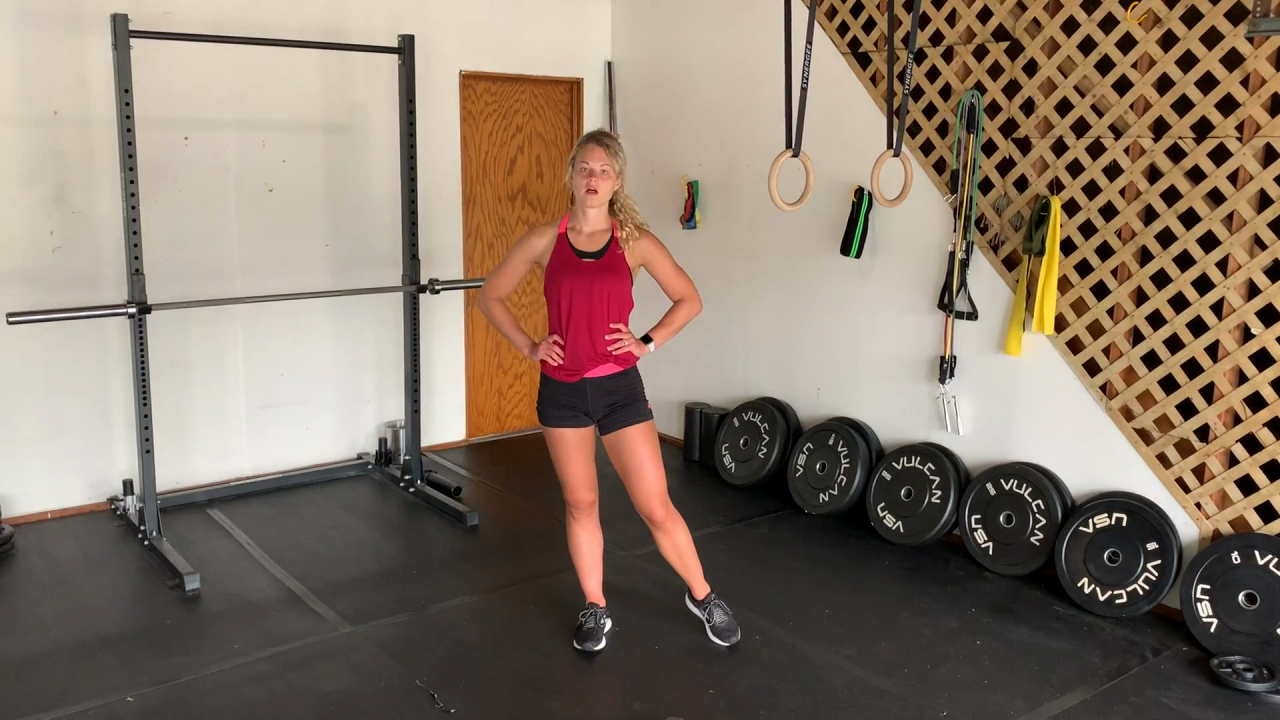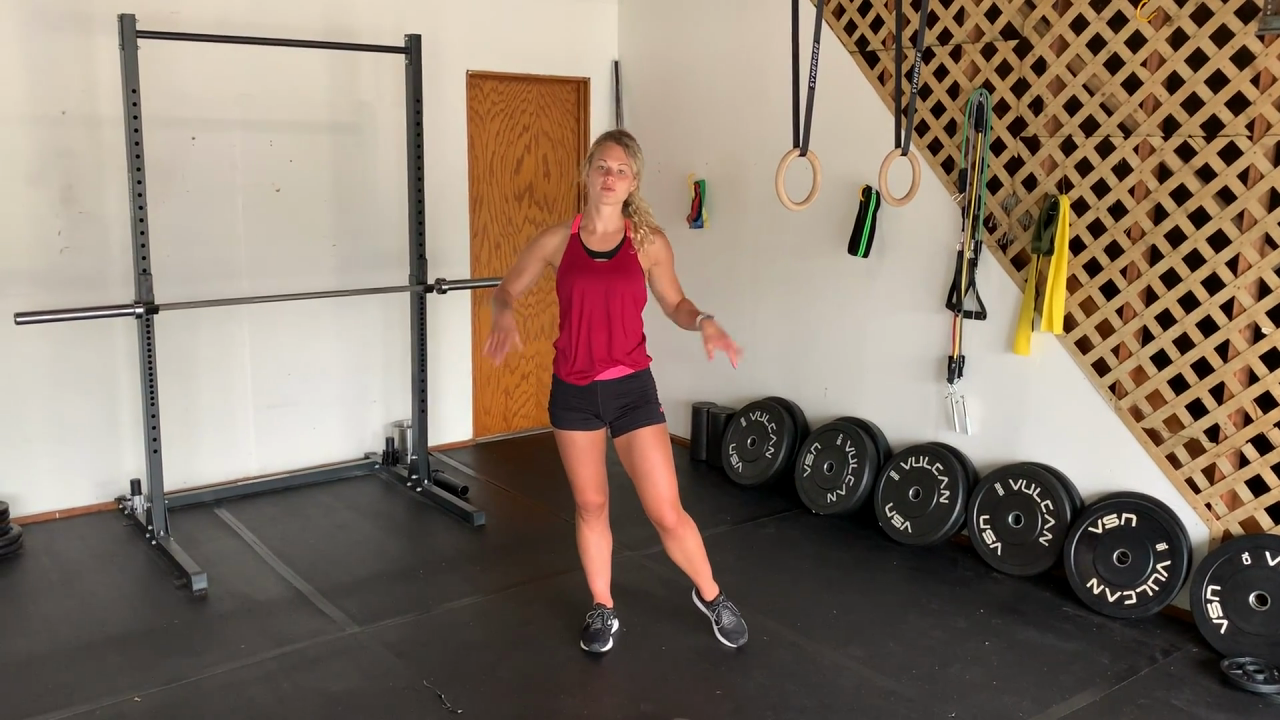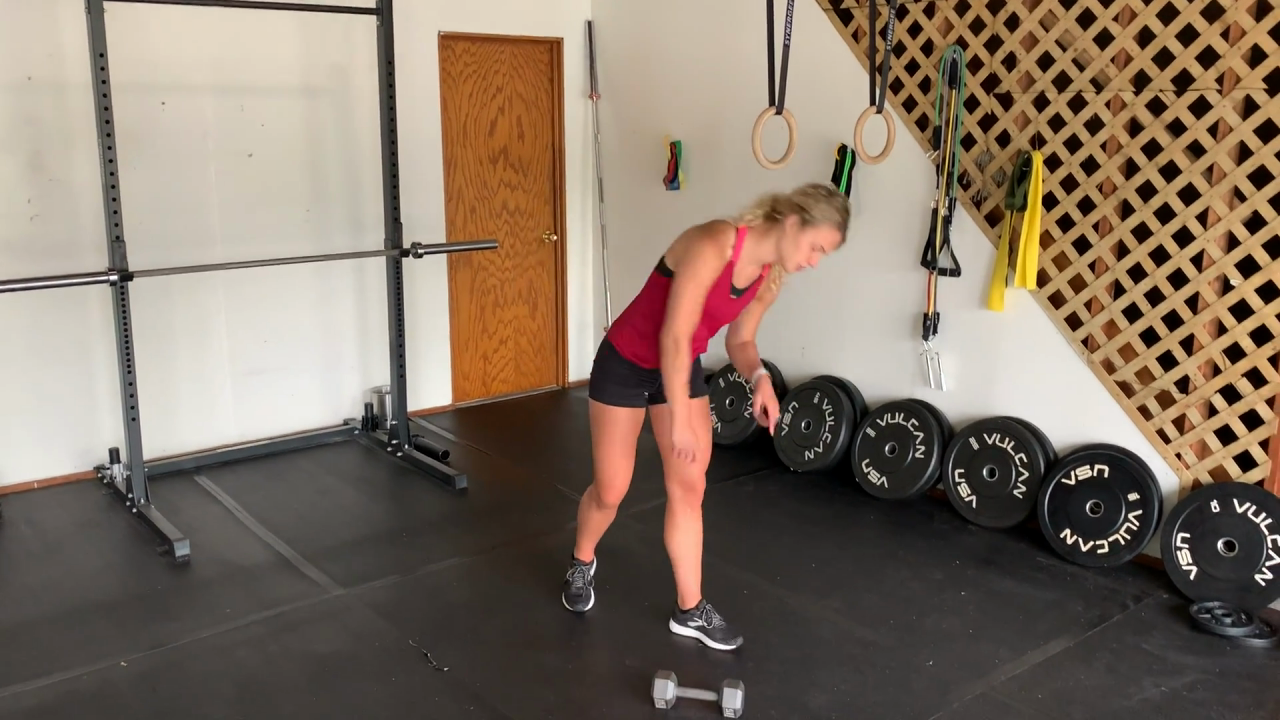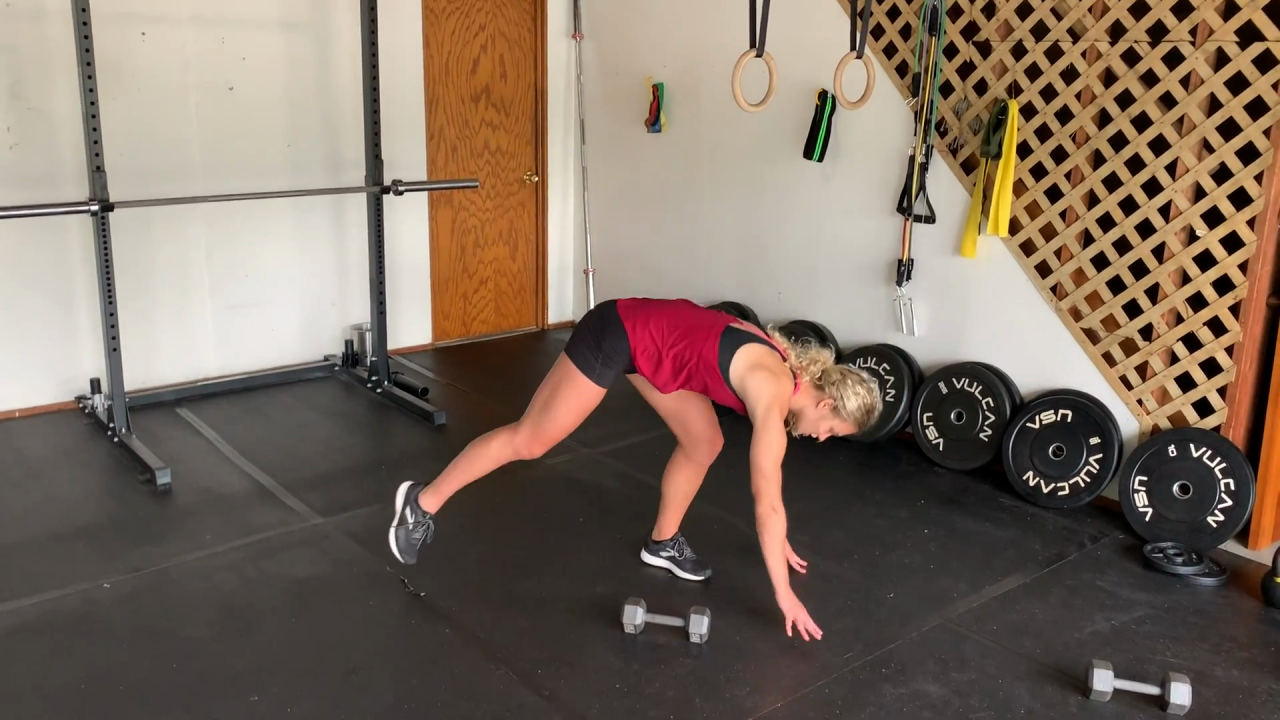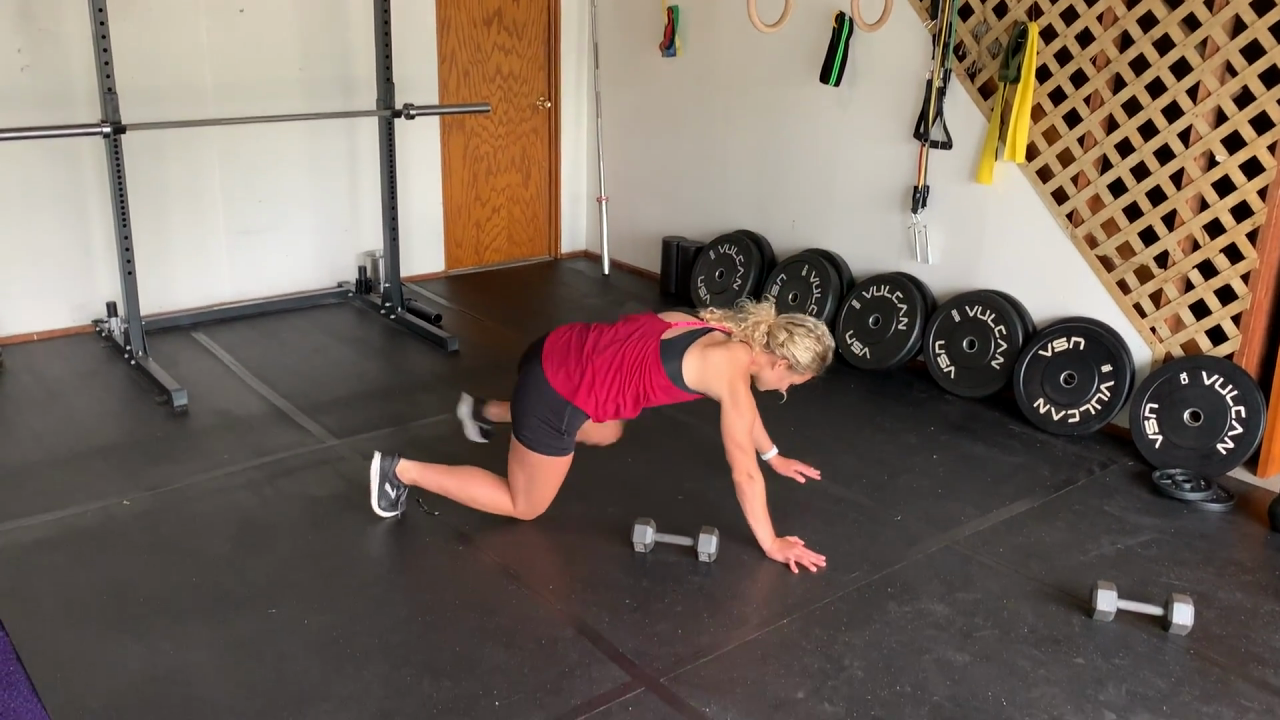
dt=1s
person 1, frame 1
left shoulder: (635, 241)
right shoulder: (544, 239)
left elbow: (689, 299)
right elbow: (490, 295)
left wrist: (649, 342)
right wrist: (528, 345)
left hip: (619, 388)
right hip: (562, 390)
left knee: (656, 507)
right knee: (581, 504)
left ankle: (703, 596)
right ankle: (595, 609)
person 1, frame 2
left shoulder: (649, 241)
right shoulder: (556, 239)
left elbow: (675, 304)
right elbow: (505, 290)
left wrist: (705, 323)
right wrist: (505, 316)
left hip: (632, 389)
right hip: (574, 391)
left knee: (667, 512)
right knee: (591, 506)
left ankle: (711, 596)
right ankle: (602, 609)
person 1, frame 3
left shoulder: (769, 277)
right shoulder: (711, 246)
left elbow: (739, 341)
right elbow: (675, 336)
left wrist: (759, 377)
right wrist: (680, 424)
left hip: (682, 367)
right hip: (625, 362)
left knee: (689, 485)
right knee: (610, 490)
left ankle: (690, 609)
right ankle: (582, 562)
person 1, frame 4
left shoulder: (790, 375)
right shoulder: (776, 395)
left elbow: (766, 466)
right elbow: (766, 504)
left wrist: (777, 539)
right wrist: (784, 594)
left hip: (644, 339)
right hip: (615, 338)
left knee: (705, 441)
right knee: (530, 440)
left ankle: (662, 541)
right ankle: (423, 502)
person 1, frame 5
left shoulder: (725, 329)
right shoulder: (730, 367)
left elbow: (740, 408)
right elbow: (744, 472)
left wrist: (775, 456)
right wrist: (771, 543)
left hip: (557, 351)
right hip: (553, 395)
left knee: (607, 433)
right knee: (524, 506)
left ankle: (486, 412)
right ankle: (401, 470)
